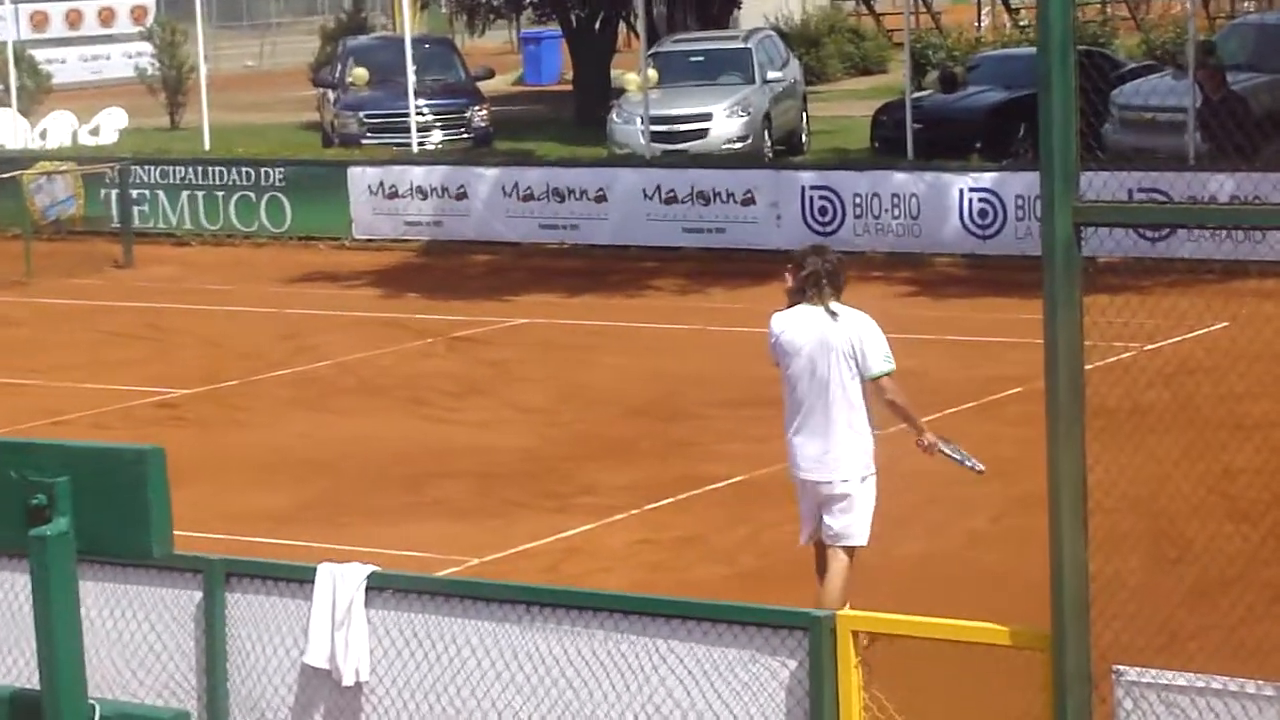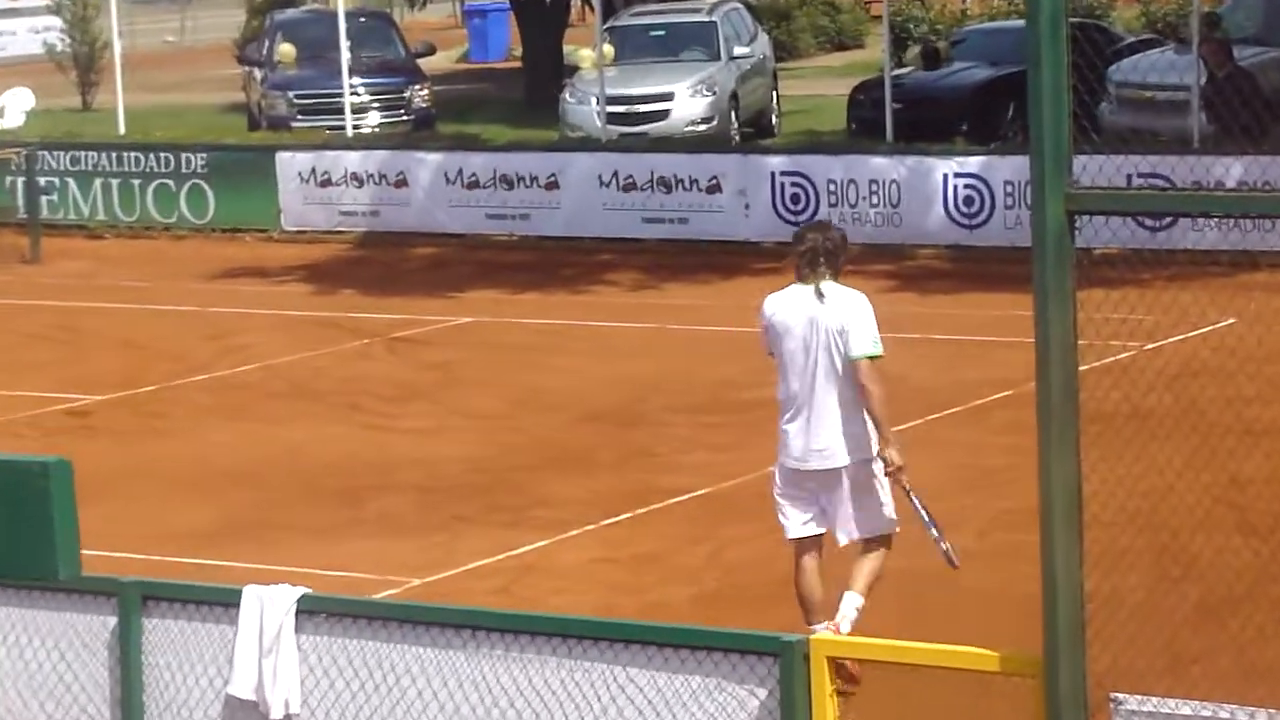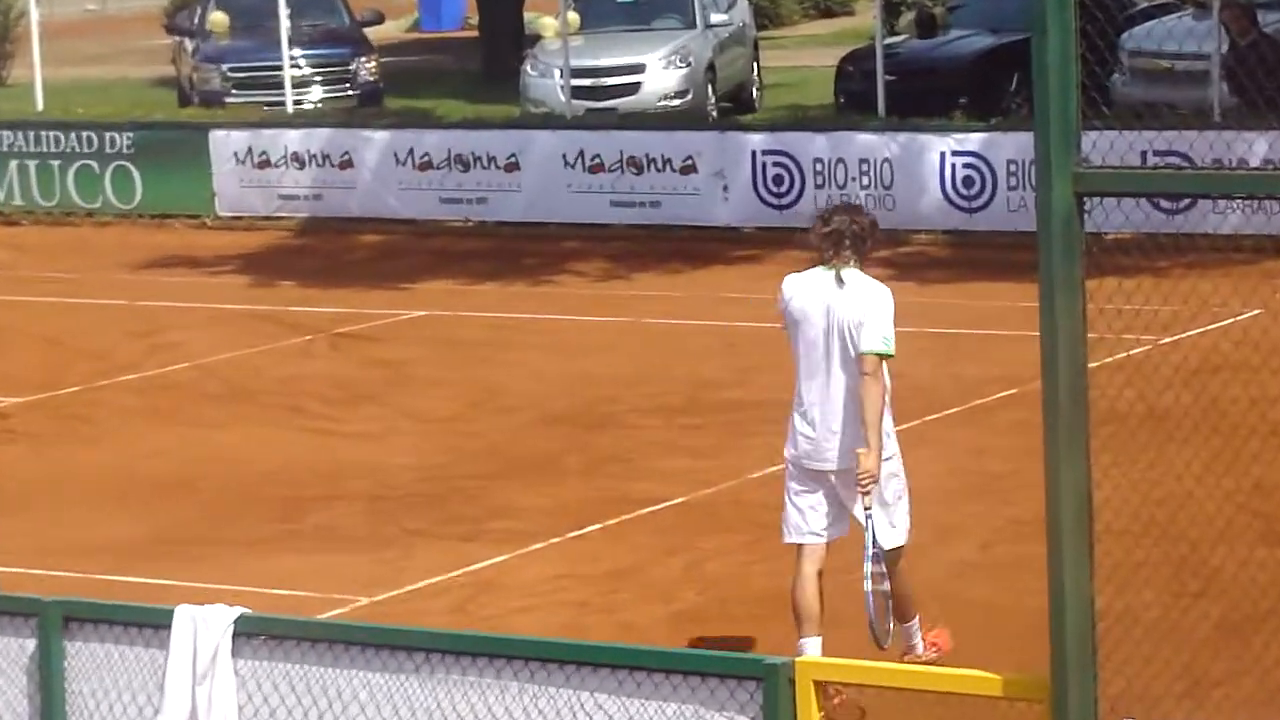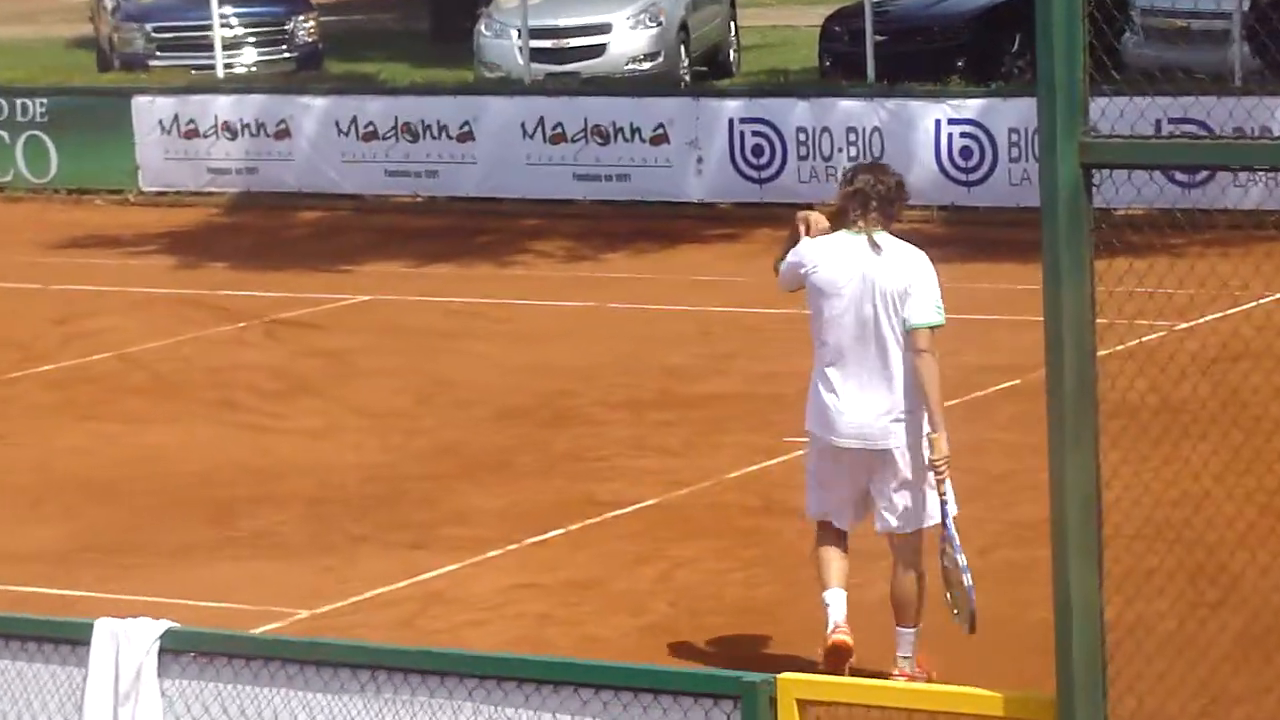
dt=0.3s
person 1, frame 1
left shoulder: (780, 324)
right shoulder: (860, 326)
right elbow: (888, 392)
left wrist: (791, 303)
right wrist: (920, 430)
left hip: (805, 458)
right hip: (849, 460)
left knee: (823, 545)
right knee: (840, 553)
person 1, frame 2
left shoulder: (774, 305)
right shoulder: (852, 303)
right elbow: (866, 379)
right wrist: (888, 441)
left hip: (796, 449)
right hip: (848, 449)
left knee: (807, 550)
right knee: (877, 540)
right ankle: (841, 626)
person 1, frame 3
left shoulder: (794, 289)
right shoulder: (872, 294)
right elbow: (871, 375)
left wrist: (821, 264)
right wrist: (870, 448)
left hip: (807, 448)
right hip: (860, 448)
left knee: (809, 557)
right knee: (891, 550)
left ankle: (811, 662)
right ankle: (915, 646)
person 1, frame 4
left shoulder: (815, 254)
right shoulder: (911, 261)
left elbow: (782, 275)
right elbow: (923, 351)
left wrist: (800, 233)
right wrist: (938, 429)
left hip: (832, 423)
right hip: (895, 427)
left knee: (829, 531)
right knee: (906, 543)
left ankle: (836, 621)
